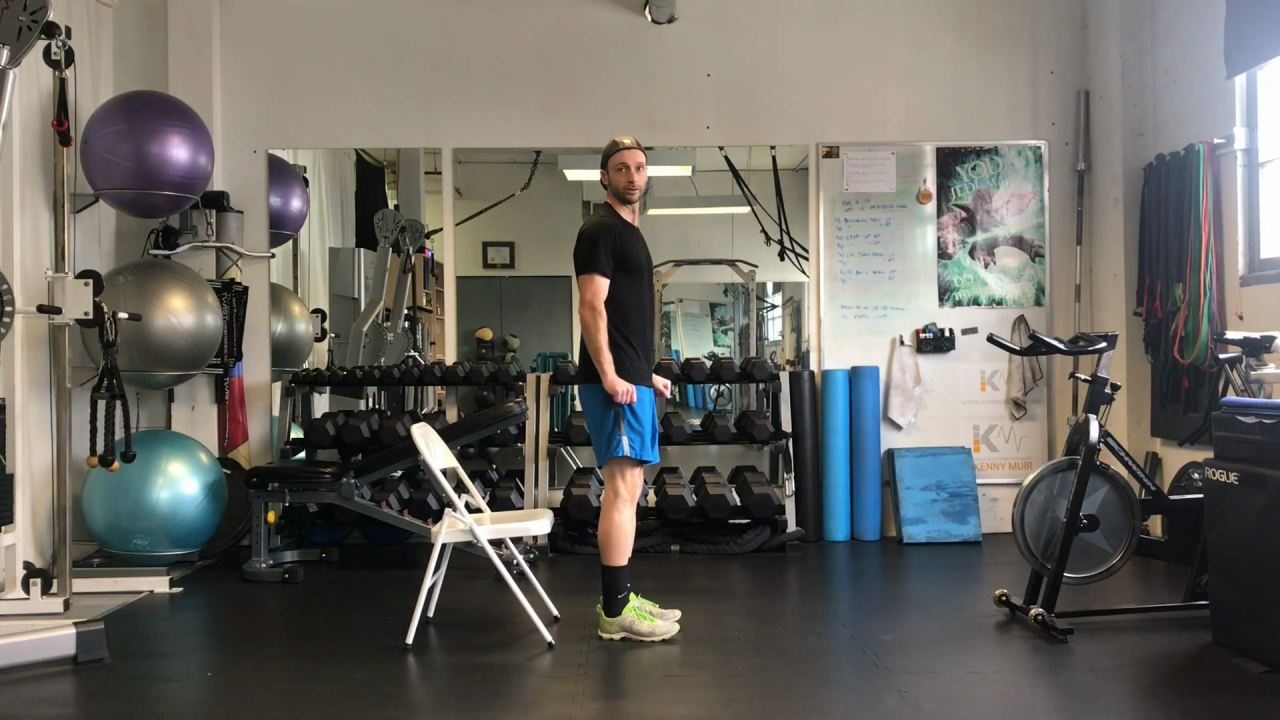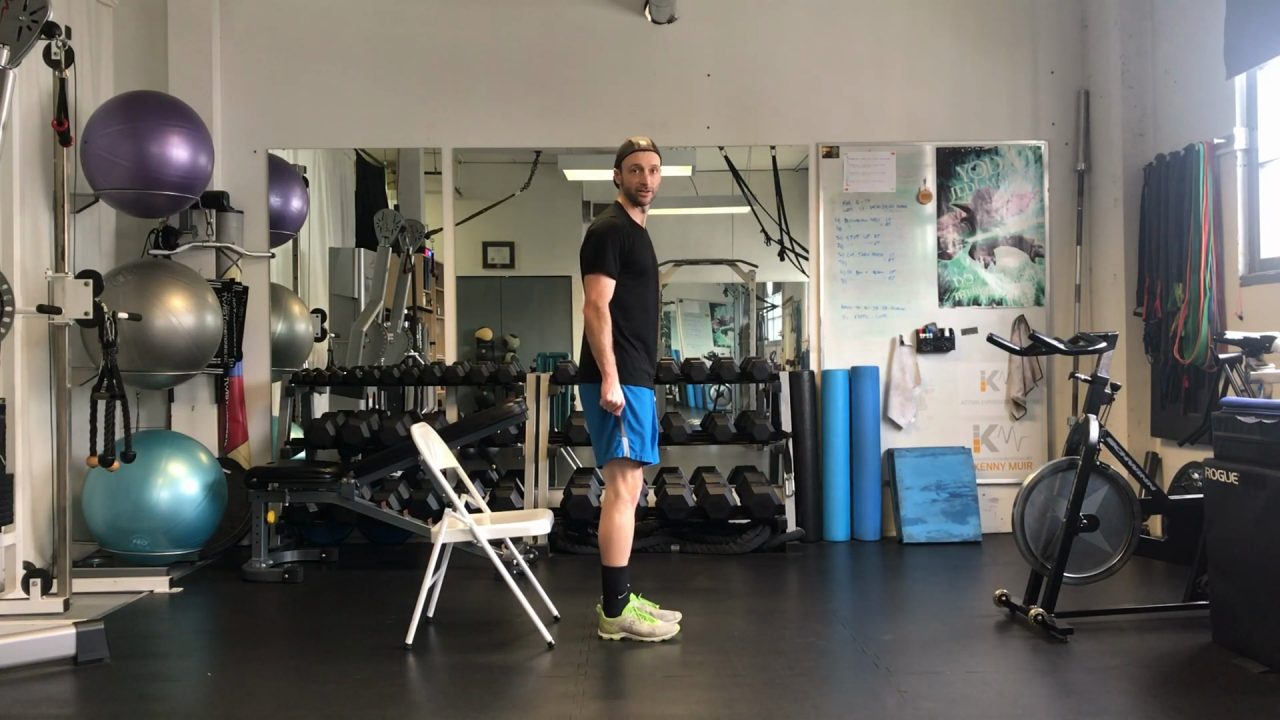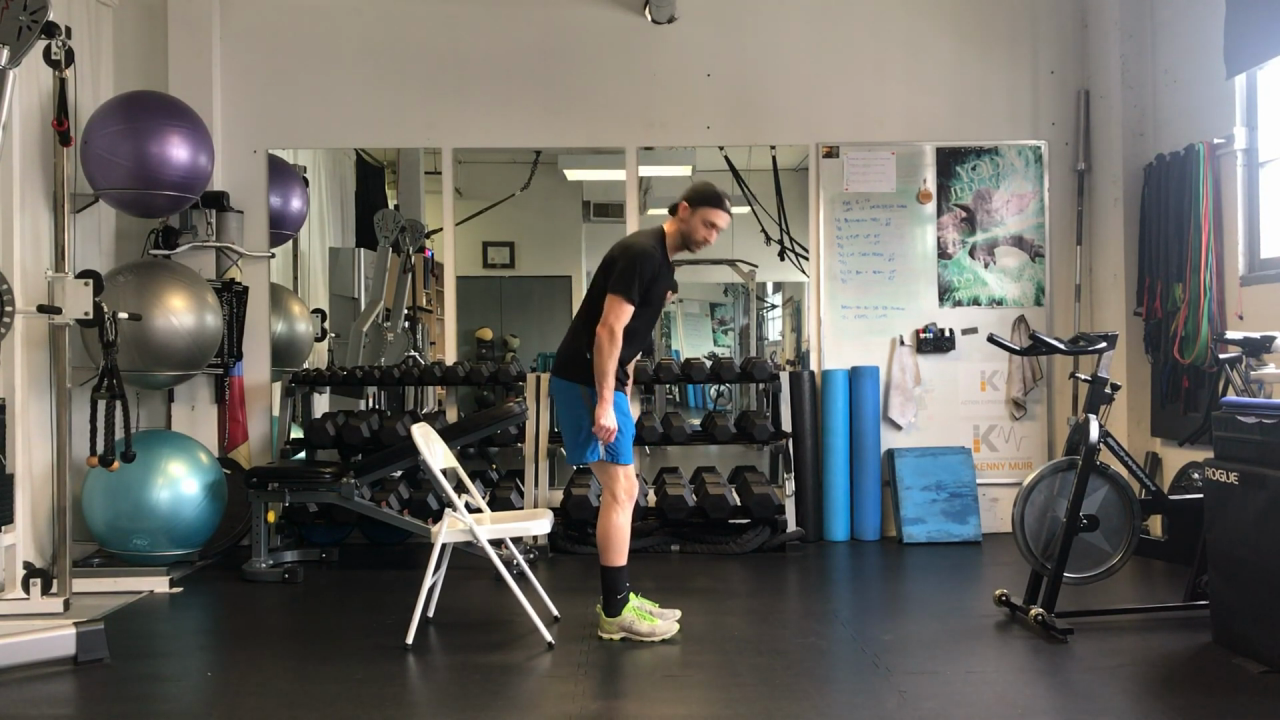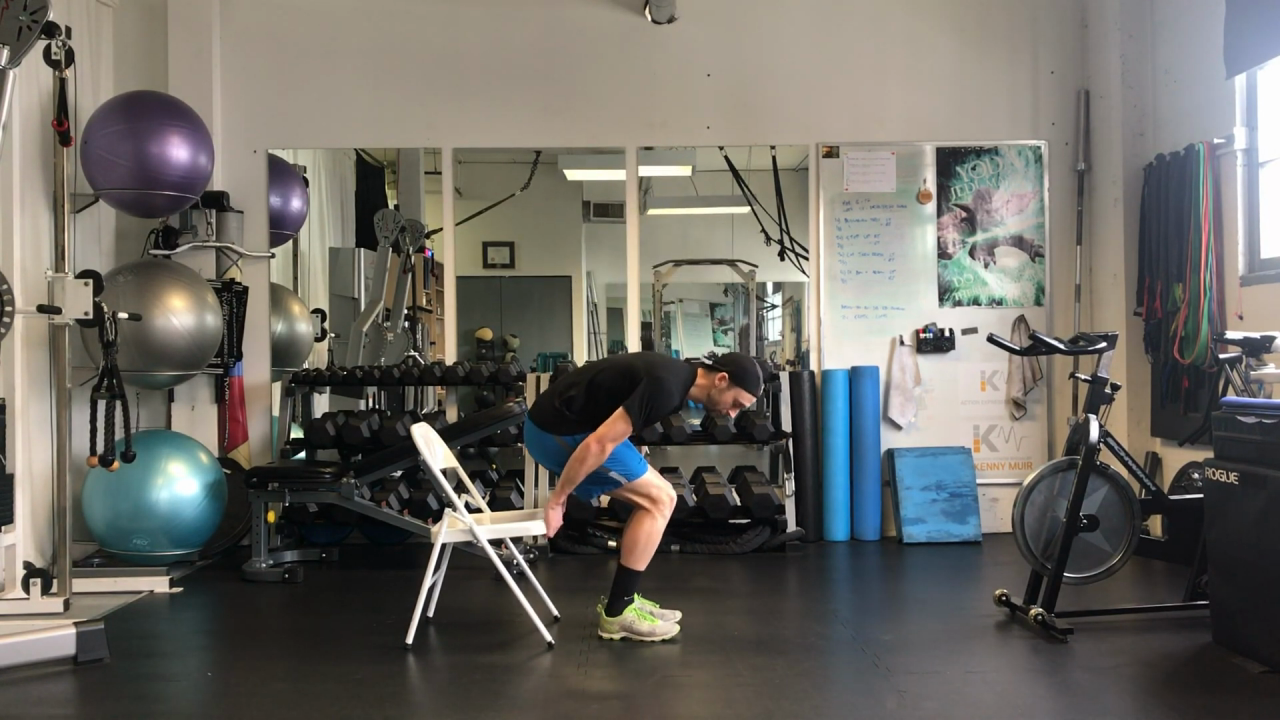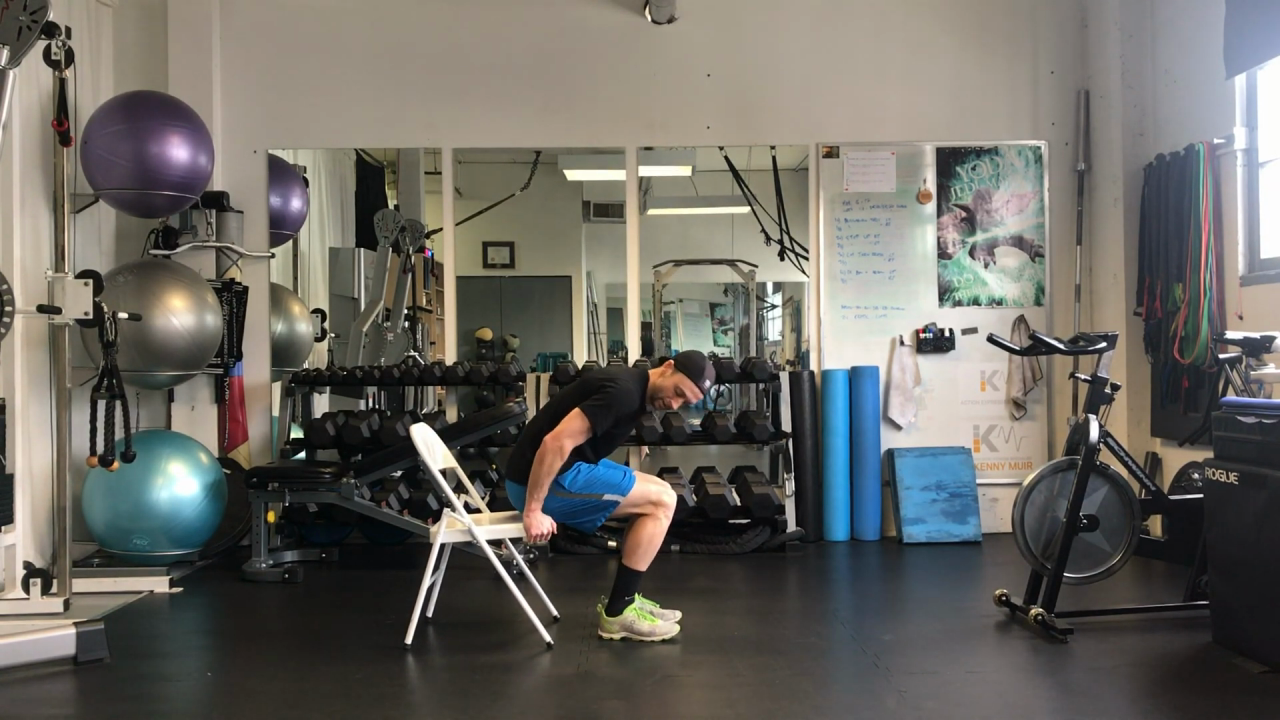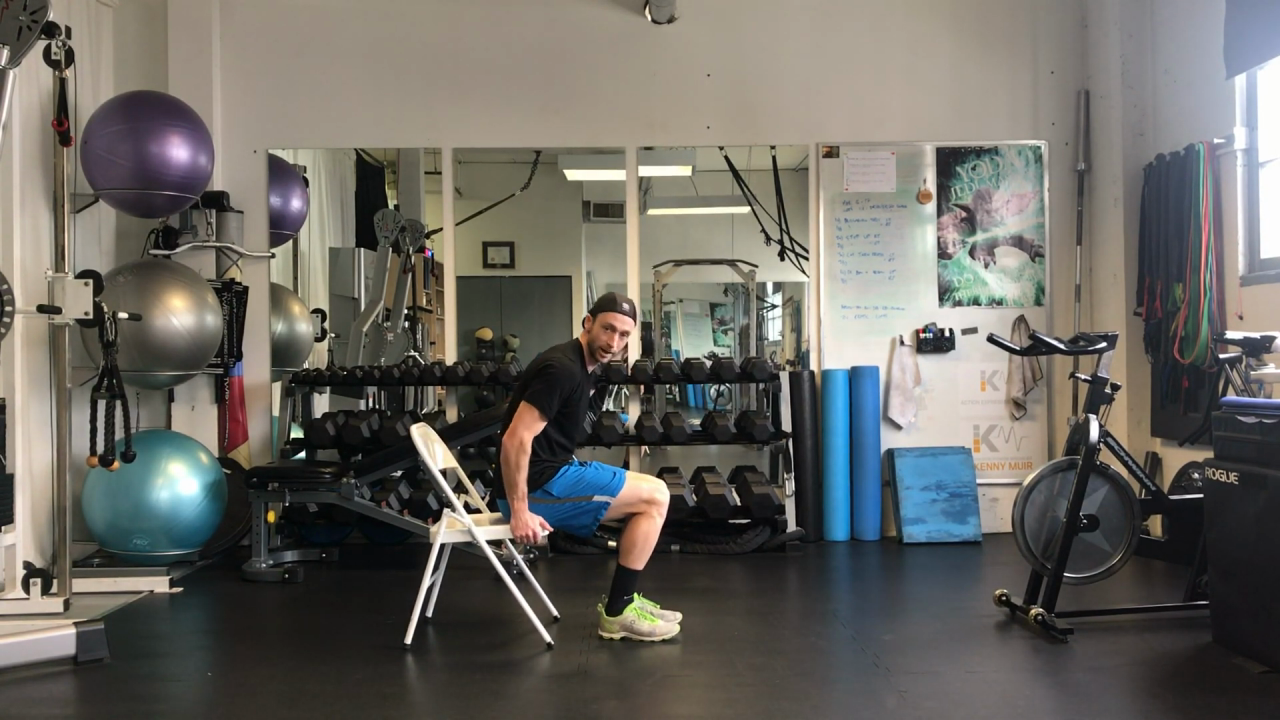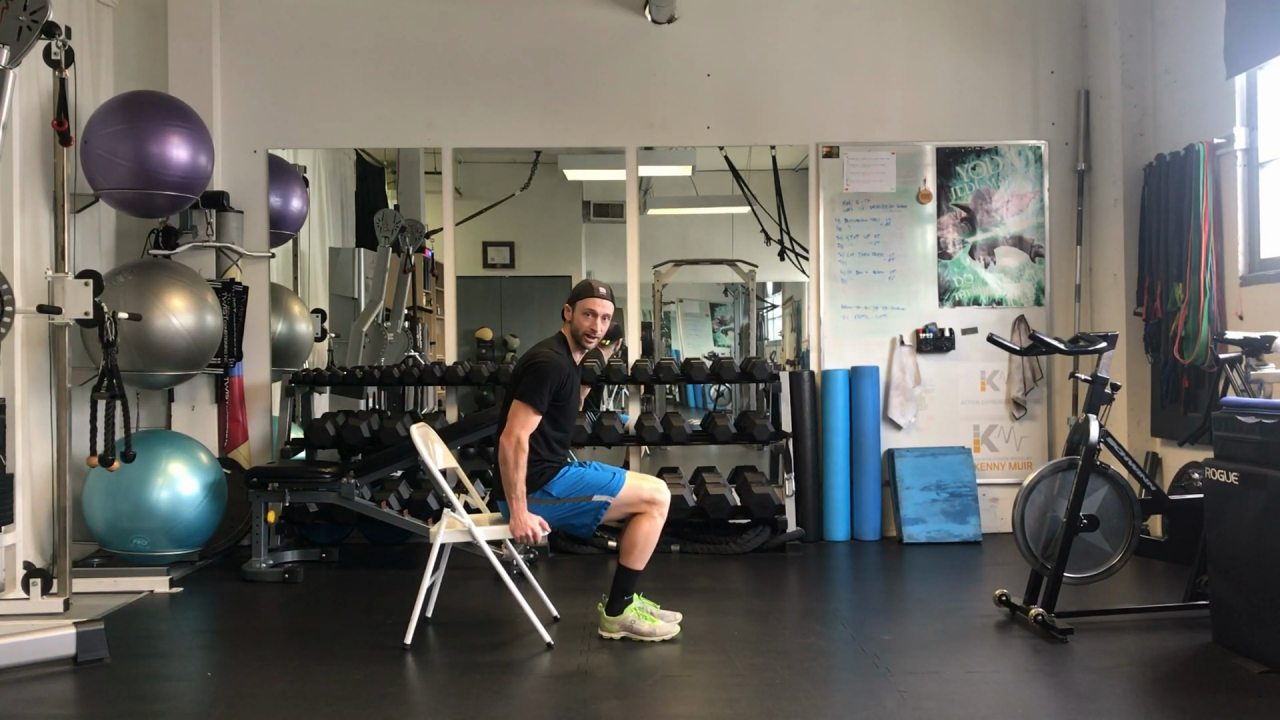
dt=0.7s
person 1, frame 1
left shoulder: (630, 232)
right shoulder: (601, 230)
right elbow: (592, 307)
left wrist: (646, 373)
right wrist: (610, 376)
left hip: (632, 377)
right hip: (616, 380)
left knee: (630, 488)
right knee: (622, 489)
left ankle: (622, 598)
right ankle: (616, 610)
person 1, frame 2
left shoulder: (636, 232)
right shoulder: (610, 230)
right elbow: (596, 308)
right wrist: (610, 379)
left hip: (635, 378)
right hip: (618, 380)
left knee: (628, 489)
right knee: (623, 489)
left ankle: (620, 598)
right ankle: (615, 610)
person 1, frame 3
left shoulder: (660, 261)
right shoulder: (643, 254)
right elbow: (608, 331)
left wrist: (622, 397)
right wrist: (604, 404)
left hip: (599, 381)
right hip: (583, 379)
left knee: (623, 489)
right knee: (619, 491)
left ankle: (619, 599)
right ankle: (615, 612)
person 1, frame 4
left shoulder: (676, 376)
right shoulder: (666, 387)
right elbow: (599, 444)
right wrist: (557, 501)
left hip: (563, 424)
right hip: (558, 430)
left knee: (658, 499)
right knee: (658, 500)
left ankle: (622, 600)
right ankle: (618, 613)
person 1, frame 5
left shoulder: (634, 388)
right shoulder: (624, 392)
right elbow: (556, 443)
right wrist: (533, 510)
right hip: (549, 479)
left knee: (656, 496)
right knee: (661, 501)
left ankle: (624, 599)
right ankle: (617, 614)
person 1, frame 6
left shoulder: (587, 368)
right shoulder: (562, 368)
right elbow: (515, 439)
right wrist: (519, 511)
left hip: (551, 475)
right hip: (538, 486)
left knee: (646, 498)
right knee: (654, 497)
left ankle: (623, 599)
right ankle: (618, 613)
person 1, frame 7
left shoulder: (564, 360)
right shoulder: (549, 363)
right elbow: (512, 438)
right wrist: (519, 512)
left hip: (551, 475)
right hip: (539, 486)
left knee: (649, 492)
right knee: (655, 497)
left ankle: (624, 599)
right ankle: (618, 613)
